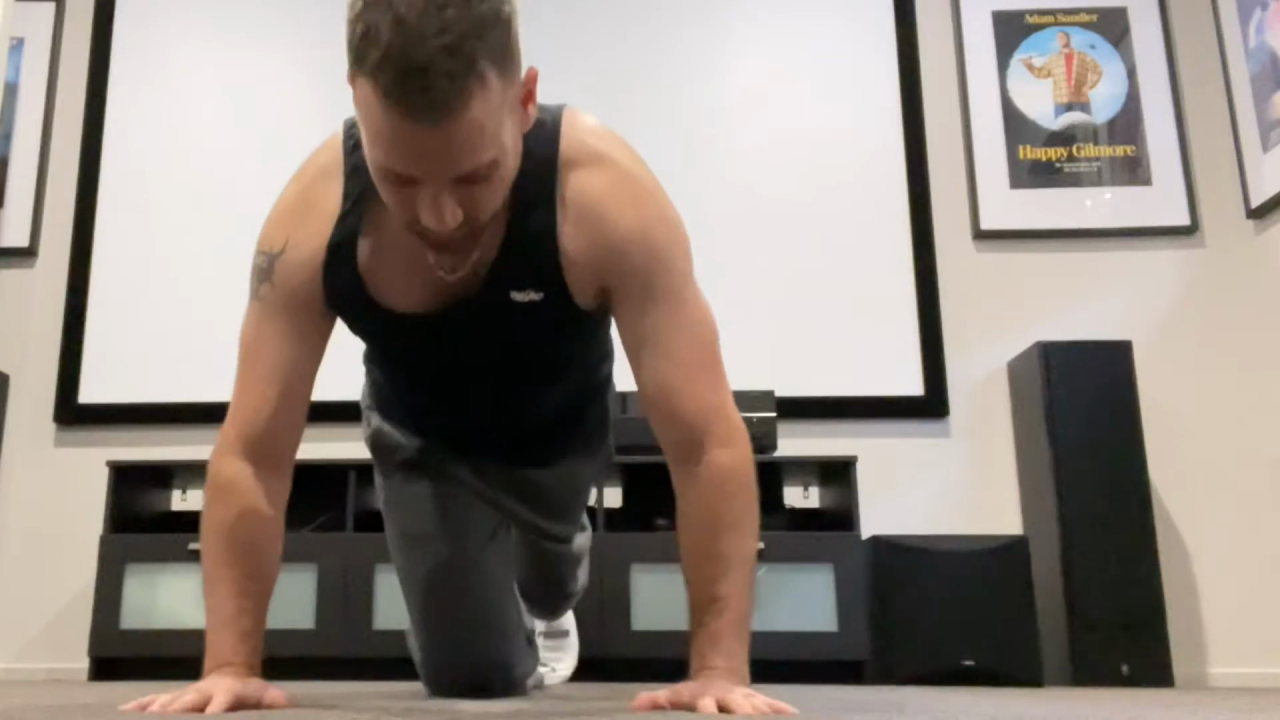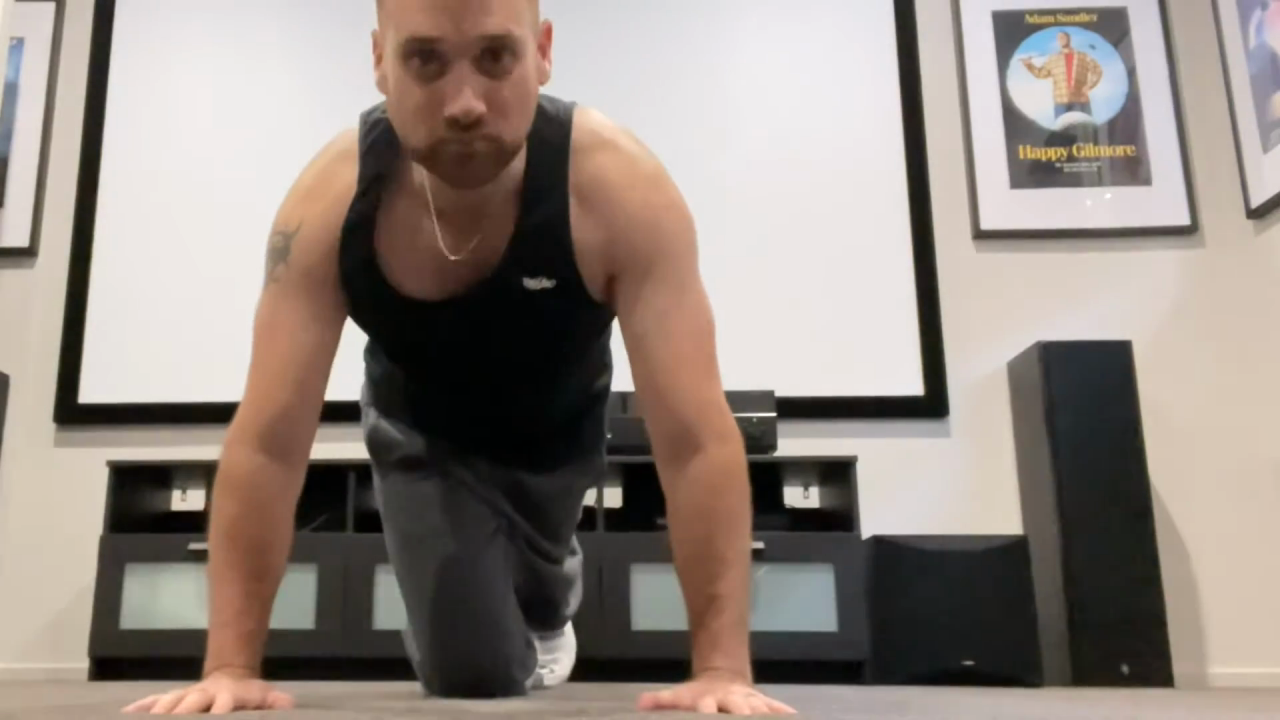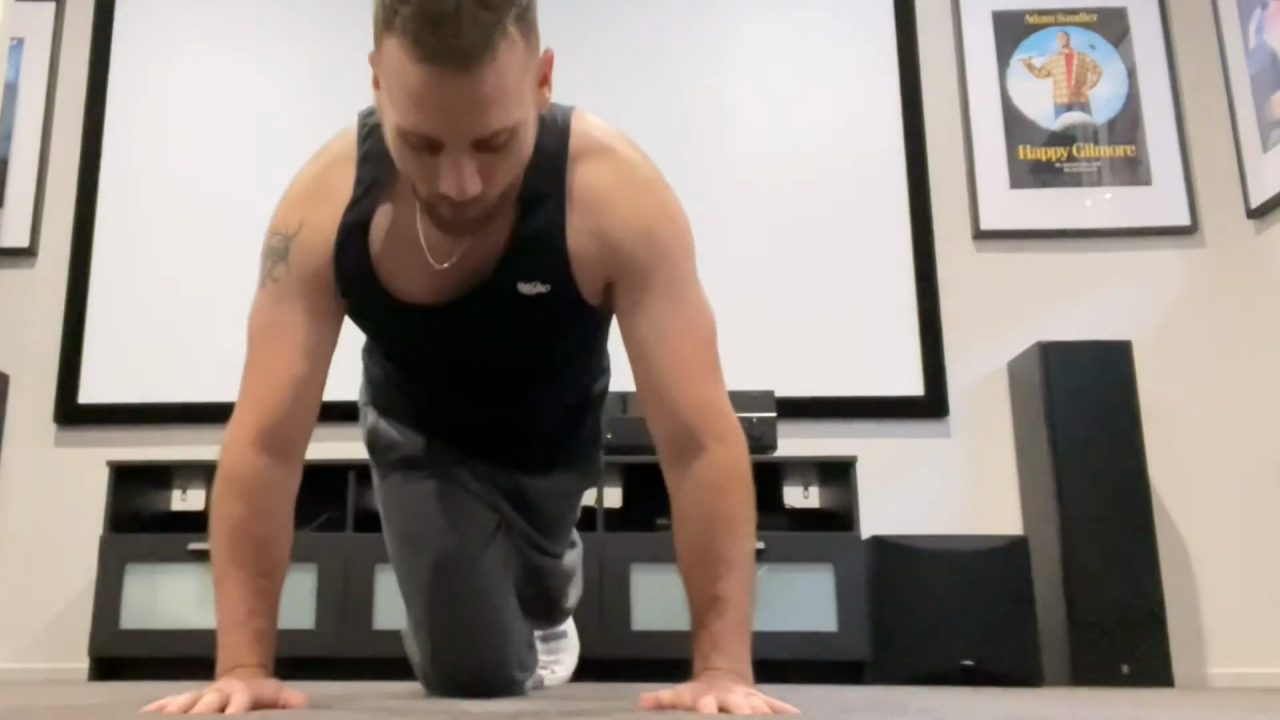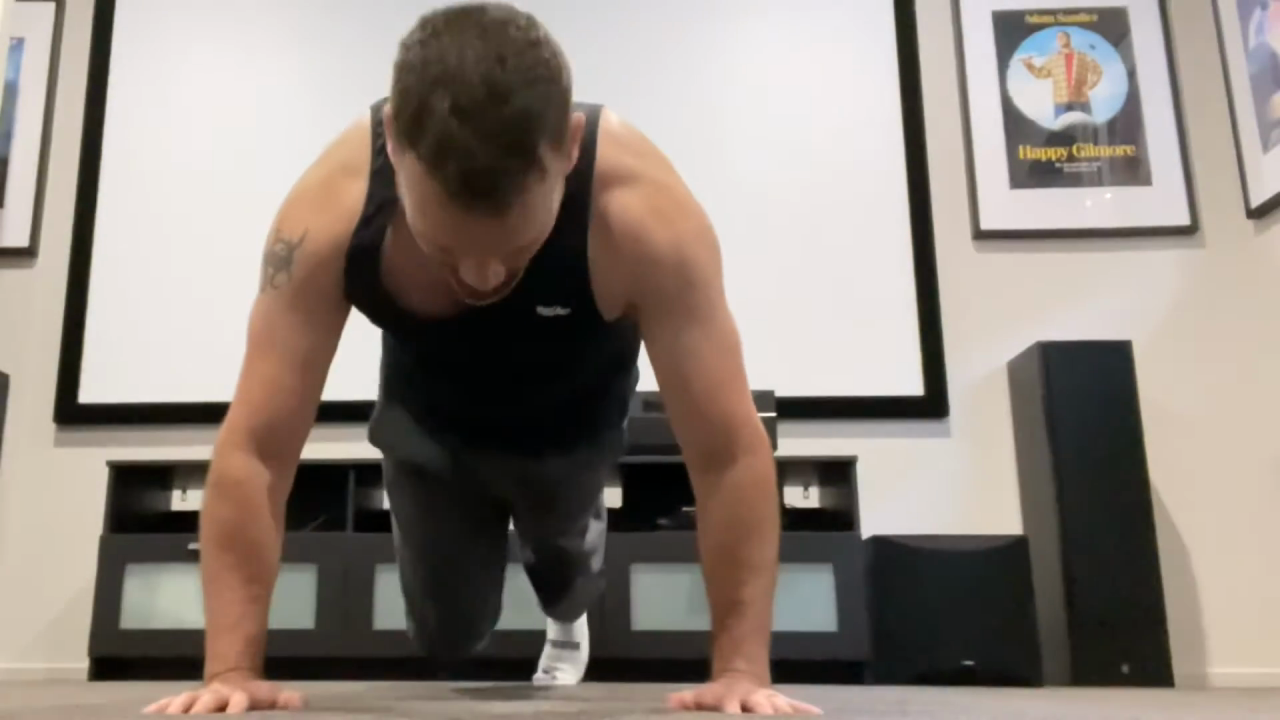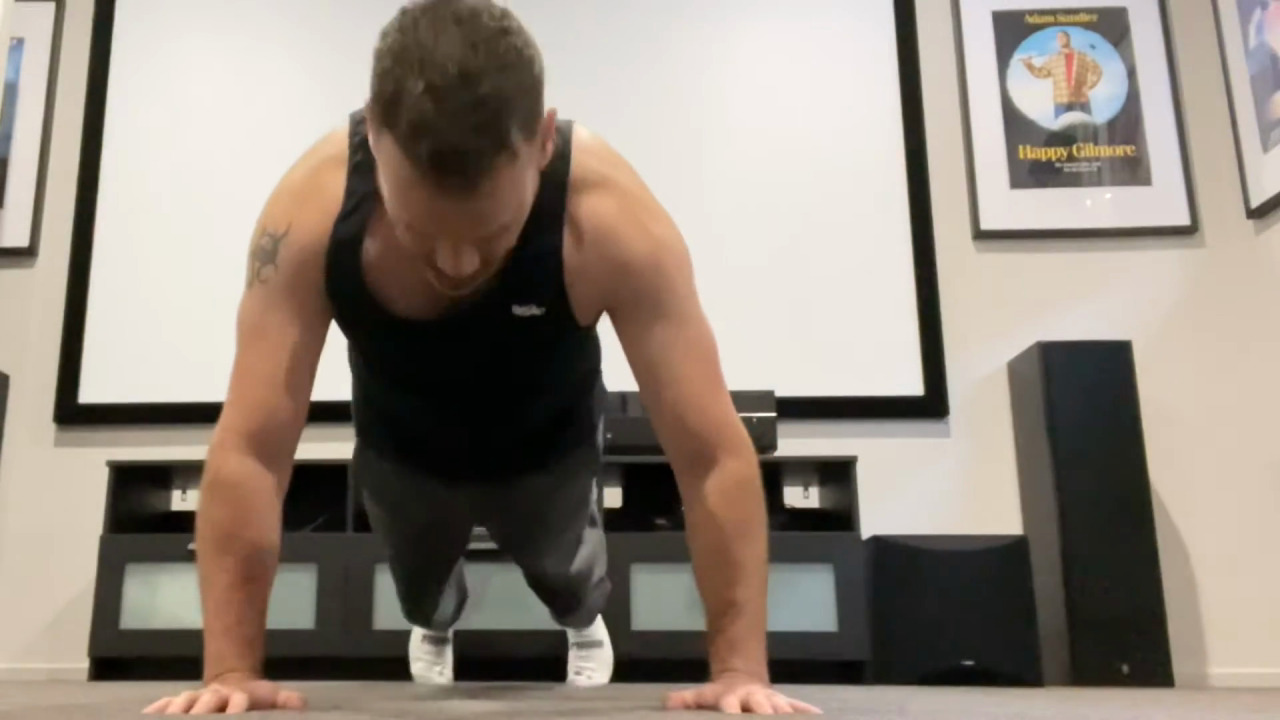
dt=1s
person 1, frame 1
left shoulder: (605, 196)
right shoulder: (315, 213)
left elbow: (706, 443)
right elbow: (252, 455)
left hip: (561, 426)
right hip: (420, 432)
left knee: (546, 588)
left ankle: (549, 612)
right ankle: (519, 657)
person 1, frame 2
left shoulder: (617, 184)
right shoulder: (330, 199)
left elbow: (697, 438)
right elbow: (267, 446)
right wrist: (232, 662)
left hip: (559, 428)
right hip: (420, 430)
left knee: (539, 595)
left ankle: (547, 621)
right ankle: (517, 651)
person 1, frame 3
left shoulder: (615, 191)
right shoulder: (327, 200)
left elbow: (700, 441)
right elbow: (263, 445)
left hip: (556, 431)
right hip: (418, 430)
left knee: (541, 582)
left ankle: (550, 618)
right ankle: (522, 652)
person 1, frame 4
left shoulder: (641, 210)
right shoulder: (334, 206)
left elbow: (731, 452)
right elbow: (254, 449)
left hip: (575, 420)
right hip: (428, 418)
left knee: (563, 544)
right knee: (447, 629)
left ankle: (567, 623)
right ankle: (458, 622)
person 1, frame 5
left shoulder: (610, 217)
right shoulder: (313, 204)
left elbow: (715, 453)
right elbow: (248, 451)
left hip: (548, 448)
right hip: (401, 449)
left knee: (565, 572)
right knee: (421, 582)
left ankle: (585, 624)
right ankle: (435, 626)
